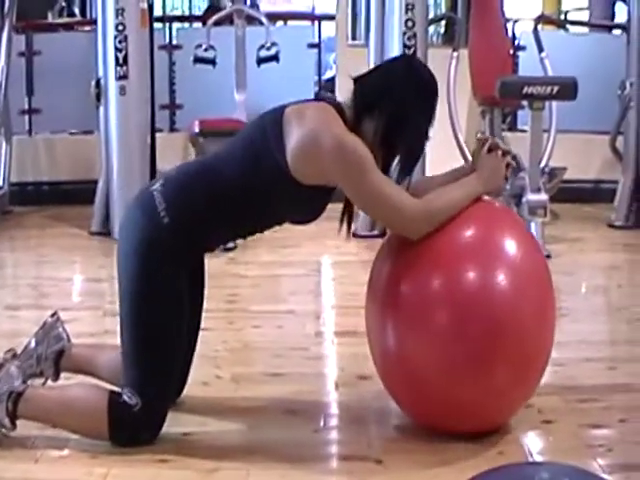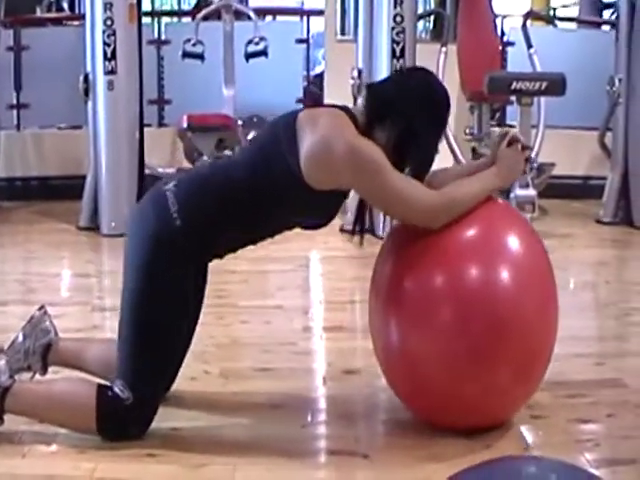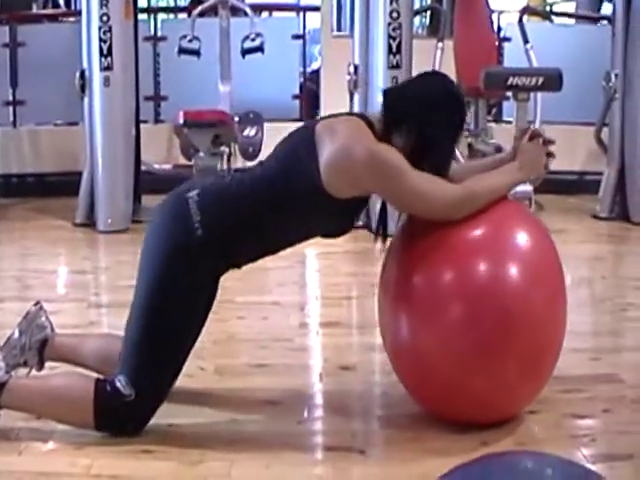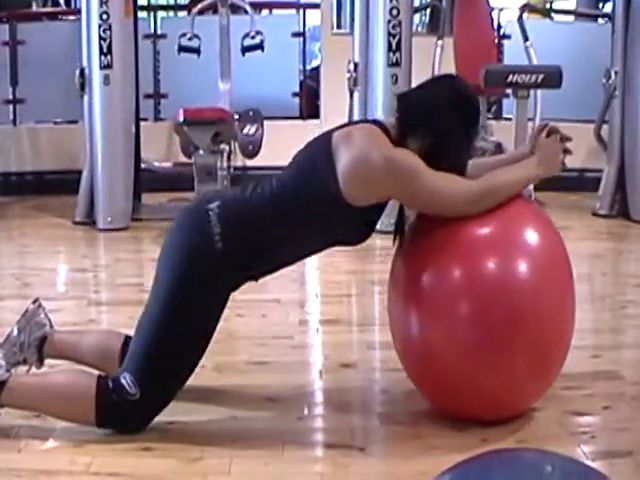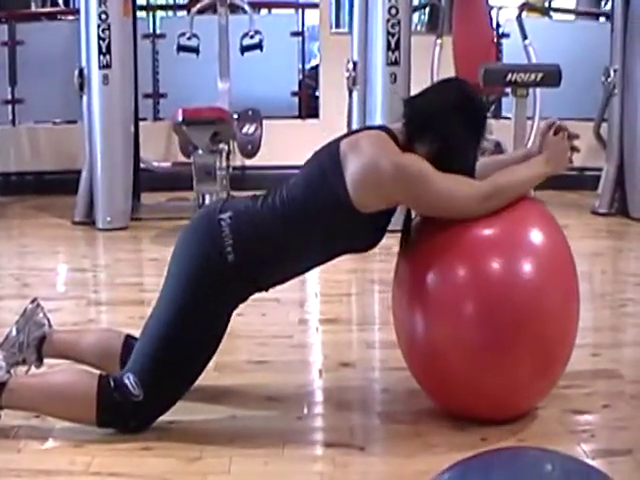
dt=0.4s
person 1, frame 1
left shoulder: (331, 121)
right shoulder: (331, 140)
left elbow: (393, 197)
right elbow: (410, 221)
left wrist: (466, 172)
right wrist: (479, 183)
left hip: (175, 230)
right hip: (160, 236)
left knee: (163, 382)
right knee: (140, 419)
left ankle: (56, 351)
person 1, frame 2
left shoulder: (344, 125)
right shoulder: (345, 147)
left elbow: (413, 186)
right elbow: (429, 210)
left wrist: (484, 163)
right wrist: (498, 177)
left hip: (180, 225)
right hip: (170, 235)
left knee: (149, 369)
right knee: (128, 413)
left ankle: (46, 345)
person 1, frame 3
left shoulder: (362, 131)
right shoulder: (365, 154)
left elbow: (434, 178)
right elbow: (450, 202)
left wrist: (506, 158)
right wrist: (520, 172)
left hip: (196, 224)
right hip: (191, 240)
left knee: (147, 363)
right knee: (129, 408)
person 1, frame 4
left shoulder: (376, 137)
right shoulder: (381, 160)
left elbow: (452, 174)
right elbow: (469, 197)
left wrist: (523, 154)
right wrist: (538, 167)
left hip: (212, 233)
right hip: (209, 251)
left knee: (150, 358)
right knee: (132, 404)
person 1, frame 5
left shoulder: (384, 142)
right shoulder: (391, 167)
left elbow: (462, 176)
right elbow: (479, 198)
left wrist: (530, 153)
right wrist: (545, 165)
left hip: (224, 237)
right hip: (222, 259)
left knee: (152, 358)
right knee: (133, 403)
